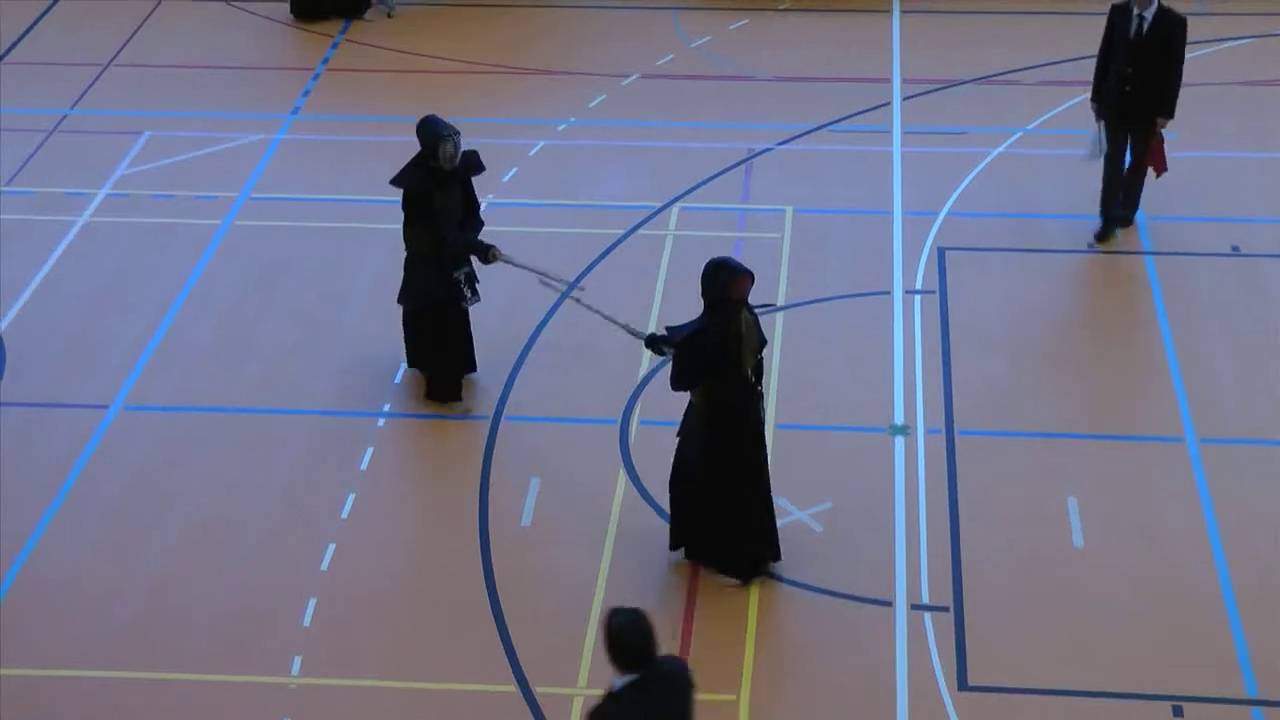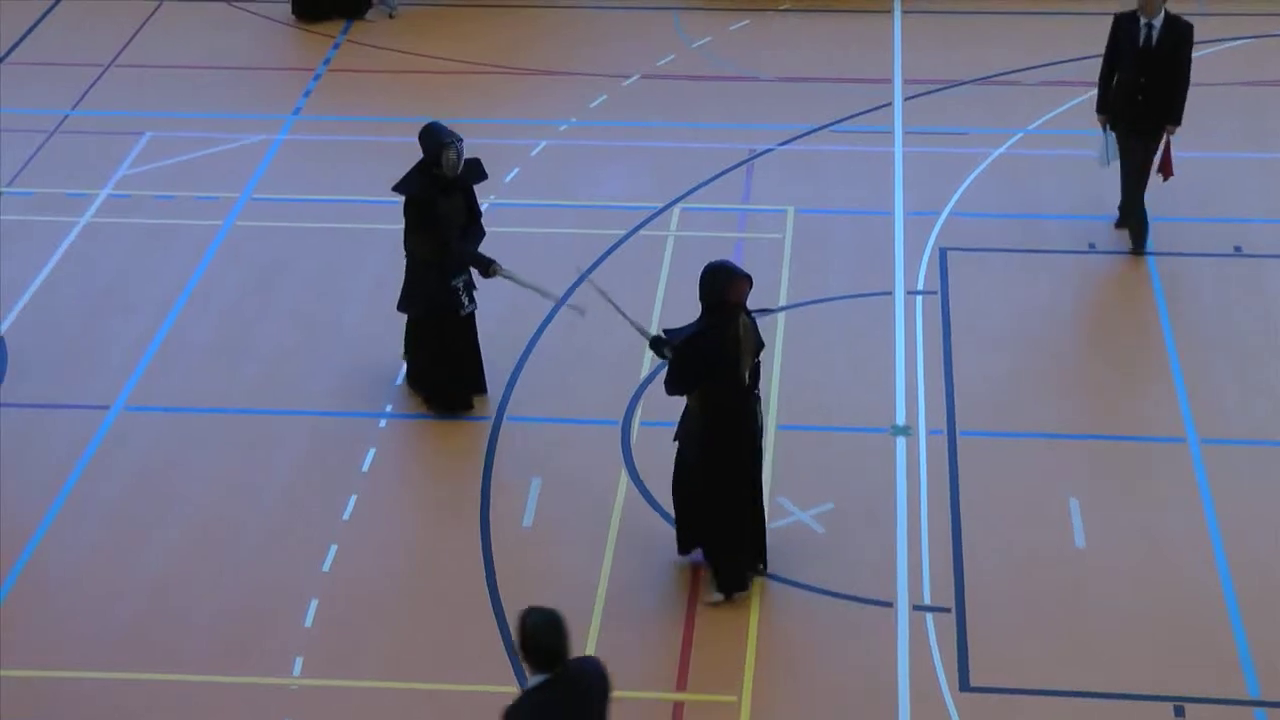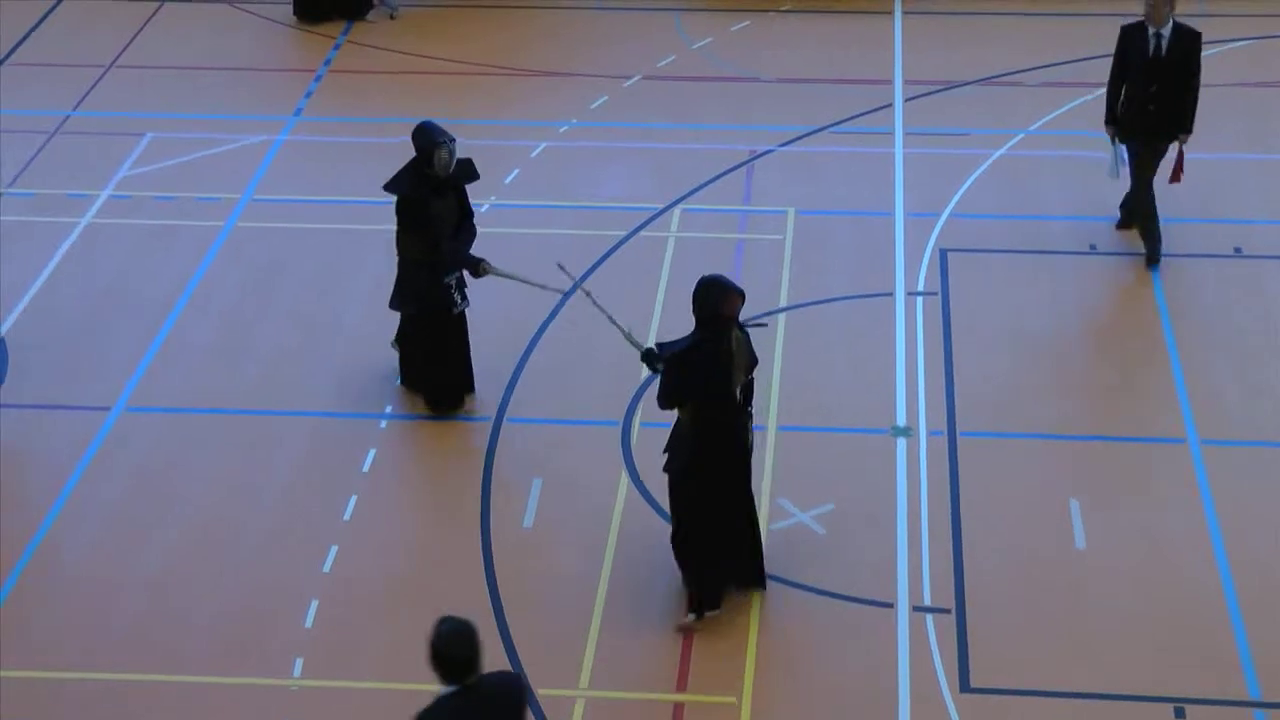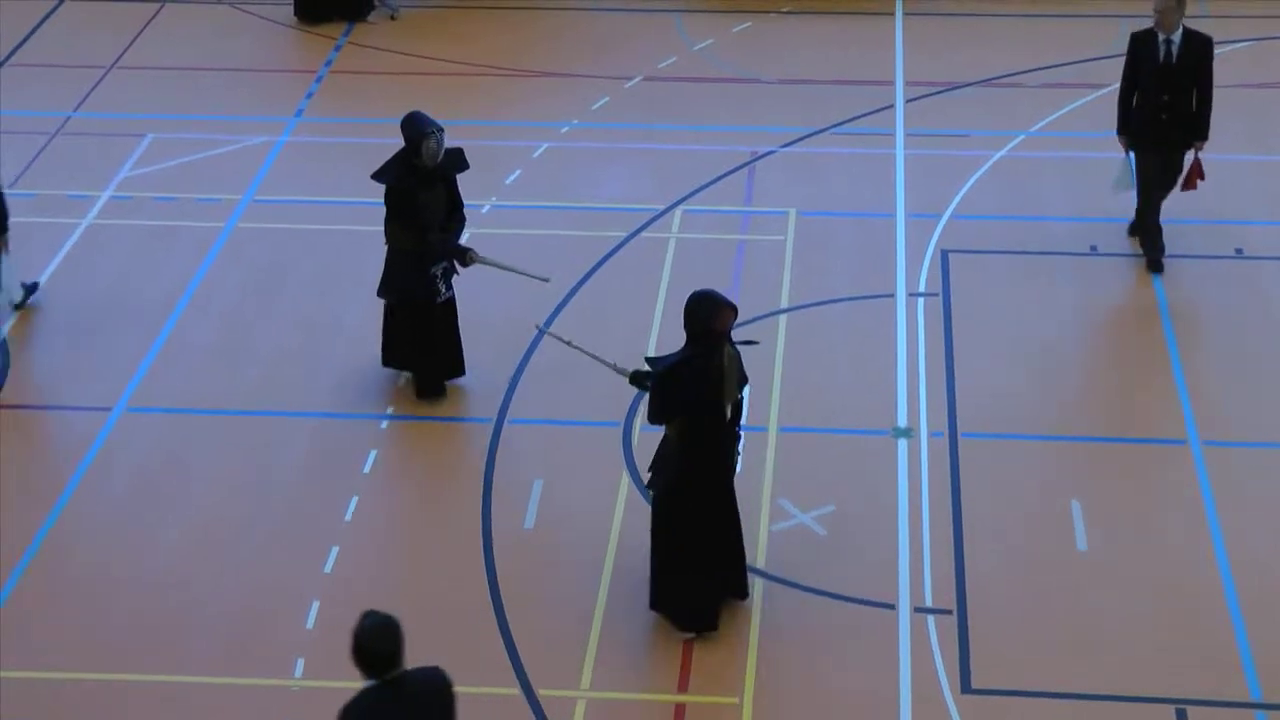
dt=0.2s
person 1, frame 1
left shoulder: (701, 334)
right shoulder: (745, 320)
left elbow: (680, 381)
left wrist: (670, 349)
right wrist: (672, 345)
left hip: (717, 420)
right hip: (745, 415)
left knee: (721, 487)
right knee: (745, 484)
left ankle: (742, 561)
right ankle: (752, 556)
person 1, frame 2
left shoulder: (699, 338)
right shoulder: (743, 325)
left elbow: (675, 386)
left wrist: (670, 352)
right wrist: (674, 350)
left hip: (714, 424)
right hip: (742, 419)
left knee: (718, 494)
right knee: (740, 489)
left ankle: (731, 576)
right ankle: (745, 560)
person 1, frame 3
left shoulder: (691, 352)
right shoulder: (737, 339)
left elbow: (667, 399)
left wrist: (662, 366)
right wrist: (667, 362)
left hip: (703, 439)
right hip: (734, 434)
left knee: (699, 513)
right knee: (732, 504)
left ankle: (704, 598)
right ankle: (741, 571)
person 1, frame 4
left shoulder: (680, 368)
right shoulder: (728, 355)
left elbow: (657, 415)
left wrist: (651, 383)
right wrist: (656, 380)
left hip: (690, 457)
right hip: (720, 452)
left knee: (682, 533)
right knee: (717, 520)
left ankle: (694, 614)
right ankle: (725, 585)
person 2, frame 1
left shoulder: (460, 172)
right shoulder: (417, 186)
left elbow: (473, 215)
right elbow: (439, 232)
left wrist: (466, 243)
right wrist: (480, 249)
left hip: (454, 258)
right hip: (427, 262)
left knee: (454, 318)
right knee: (438, 324)
right ankle: (447, 390)
person 2, frame 2
left shoulder: (461, 180)
right shoulder: (420, 194)
left elbow: (474, 223)
right elbow: (443, 240)
left wrist: (466, 254)
right wrist: (482, 262)
left hip: (454, 264)
right hip: (428, 269)
left knee: (459, 325)
right knee: (438, 330)
right ankle: (450, 397)
person 2, frame 3
left shoulder: (453, 180)
right shoulder: (412, 193)
left elbow: (467, 222)
right elbow: (433, 241)
left wrist: (459, 252)
right wrist: (471, 263)
left hip: (446, 262)
right hip: (420, 267)
left knee: (450, 323)
right knee: (432, 327)
right ankle: (441, 394)
person 2, frame 4
left shoulder: (444, 169)
right shoulder: (400, 183)
left elbow: (457, 212)
right elbow: (420, 231)
left wrist: (447, 242)
right wrist: (457, 251)
left hip: (436, 253)
right hip: (409, 257)
left knee: (441, 311)
right knee: (416, 316)
left ankle: (433, 374)
right ankle: (429, 381)
person 3, frame 1
left shoulder: (1173, 22)
left elbow: (1174, 69)
right elbow: (1104, 55)
left wrist: (1166, 111)
right wrist: (1097, 95)
left hip: (1148, 106)
right hip: (1115, 101)
left knee: (1139, 162)
right knee: (1113, 161)
left ankle: (1127, 211)
right ankle: (1108, 219)
person 3, frame 2
left shoulder: (1181, 29)
right shoulder: (1122, 21)
left elbow: (1182, 76)
right elbow: (1108, 65)
left wrist: (1174, 118)
right wrist: (1102, 106)
left hip: (1156, 113)
right hip: (1124, 110)
left knee: (1141, 169)
right knee: (1130, 170)
left ankle: (1128, 211)
right ankle: (1138, 232)
person 3, frame 3
left shoulder: (1190, 38)
right shoulder: (1129, 33)
left elbow: (1191, 86)
right elbow: (1116, 78)
left wrist: (1186, 126)
right wrist: (1111, 119)
left hip: (1166, 122)
right hip: (1134, 121)
left knee: (1145, 178)
right knee: (1142, 182)
left ankle: (1129, 212)
right ankle: (1152, 244)
person 3, frame 4
left shoulder: (1201, 44)
right shoulder: (1139, 40)
left elbow: (1204, 92)
right elbow: (1127, 87)
left wrist: (1201, 133)
right wrist: (1123, 129)
left hip: (1179, 130)
right hip: (1145, 129)
left knee: (1163, 186)
right knee: (1149, 191)
left ankle: (1141, 220)
right ankle: (1153, 250)
